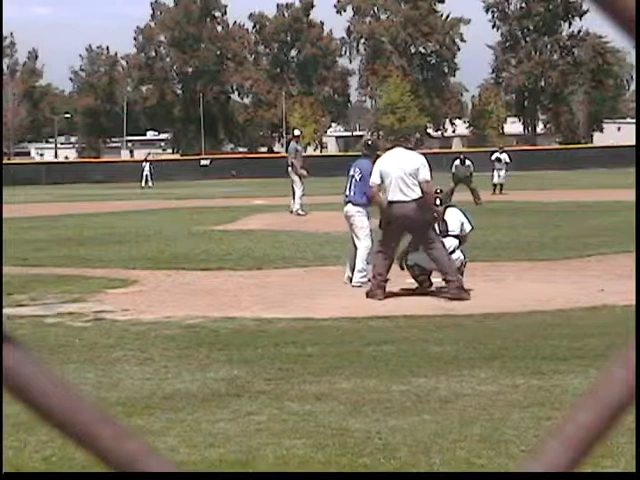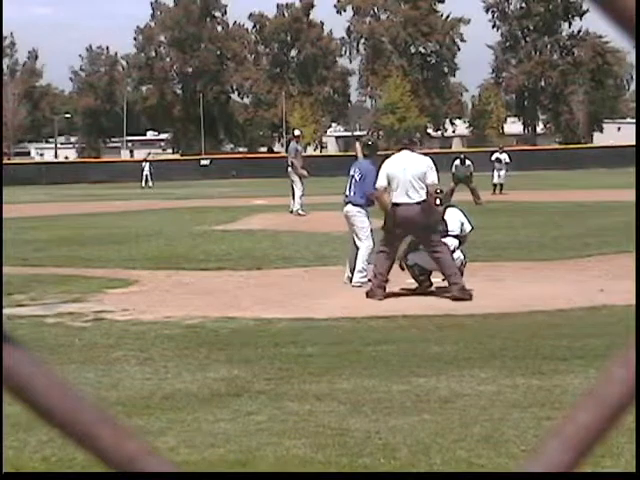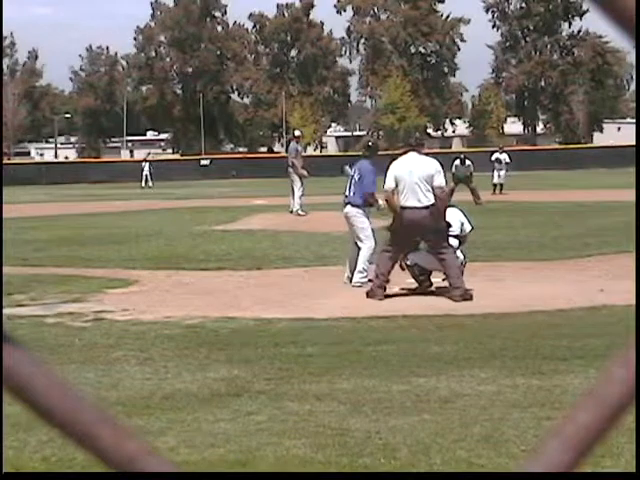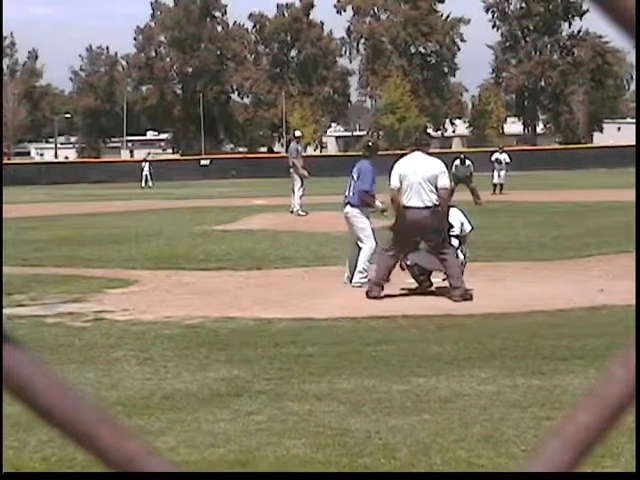
dt=0.1s
person 1, frame 1
left shoulder: (381, 161)
right shoulder: (417, 157)
left elbow: (374, 192)
right elbow: (427, 189)
left wrist: (385, 211)
right wrist: (431, 209)
left hip: (393, 209)
right hip: (416, 208)
left knee: (385, 249)
right knee: (434, 245)
left ankle: (377, 289)
right ankle: (453, 285)
person 1, frame 2
left shoulder: (388, 163)
right shoulder: (424, 160)
left elbow: (379, 194)
right elbow: (433, 191)
left wrist: (390, 213)
right wrist: (434, 212)
left hip: (399, 212)
right hip: (422, 211)
left knee: (386, 250)
right knee: (438, 248)
left ankle: (377, 288)
right ankle: (457, 287)
person 1, frame 3
left shoulder: (396, 165)
right shoulder: (432, 163)
left elbow: (389, 196)
right elbow: (440, 194)
left wrist: (398, 215)
right wrist: (440, 217)
left hip: (405, 214)
right hip: (428, 214)
left knee: (390, 251)
right knee: (444, 251)
left ankle: (377, 288)
right ankle: (458, 290)
person 1, frame 4
left shoulder: (400, 163)
right shoulder: (437, 164)
left elbow: (394, 195)
right elbow: (444, 196)
left wrist: (400, 215)
right wrist: (443, 217)
left hip: (408, 214)
right hip: (430, 214)
left knee: (392, 251)
right knee: (446, 251)
left ankle: (375, 287)
right ankle: (458, 290)
person 2, frame 1
left shoulder: (355, 164)
right shoulder: (369, 167)
right elbow: (371, 194)
left hip: (349, 207)
right hip: (359, 209)
left knee: (357, 243)
right knee: (364, 244)
left ankle: (350, 275)
right ankle: (359, 279)
person 2, frame 2
left shoulder: (356, 164)
right shoulder: (370, 168)
right elbow: (370, 195)
left hip: (349, 207)
right hip: (358, 210)
left knee: (357, 243)
right knee: (366, 243)
left ankle: (350, 275)
right ankle: (359, 279)
person 2, frame 3
left shoulder: (357, 165)
right shoulder: (369, 168)
right elbow: (368, 195)
left wrist: (374, 200)
right wrist: (379, 203)
left hip: (349, 208)
right hip: (358, 210)
left knee: (357, 243)
right knee: (368, 244)
left ankle: (350, 275)
right ankle: (359, 279)
person 2, frame 4
left shoulder: (359, 165)
right shoulder: (368, 167)
right elbow: (363, 193)
left wrist: (375, 202)
right wrist: (377, 204)
left hip: (350, 208)
right hip: (357, 210)
left knee: (356, 244)
right knee: (369, 243)
left ankle: (350, 276)
right ankle: (359, 279)
